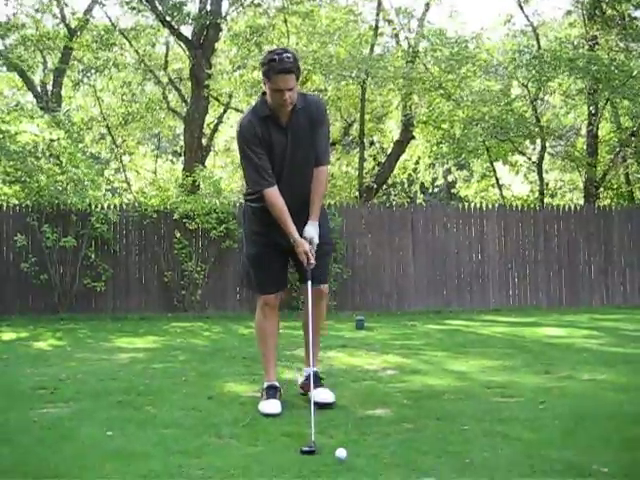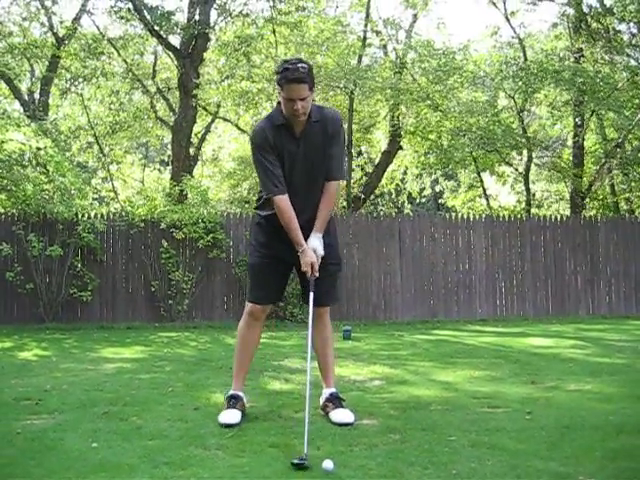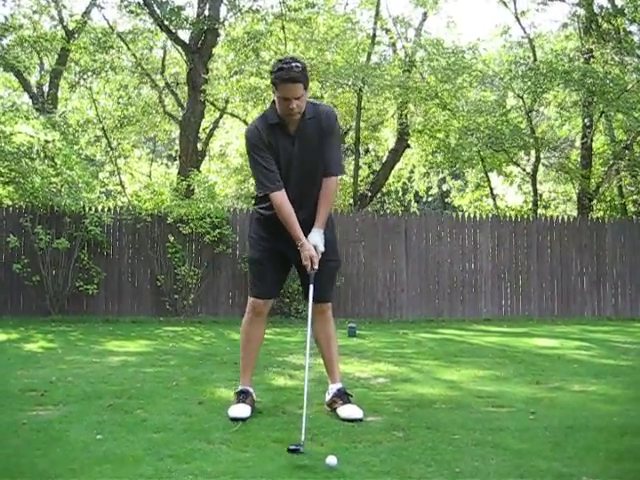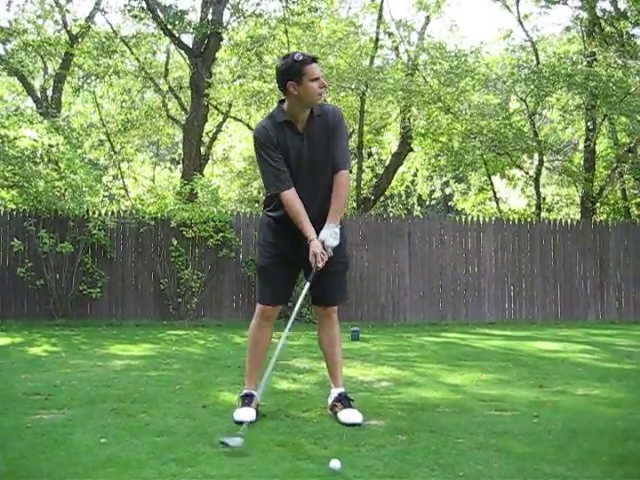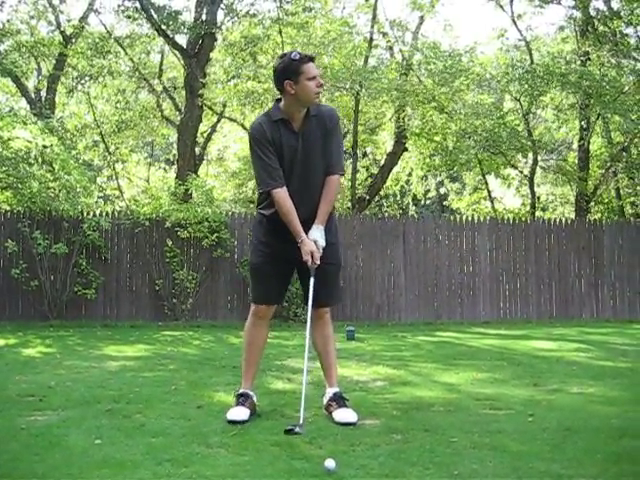
dt=1s
person 1, frame 1
left shoulder: (315, 109)
right shoulder: (249, 125)
left elbow: (321, 167)
right elbow: (267, 187)
left wrist: (312, 224)
right wrist: (294, 238)
left hip: (308, 215)
right hip: (264, 220)
left knee: (318, 292)
right knee: (269, 300)
left ankle: (312, 371)
right ankle: (270, 384)
person 1, frame 2
left shoulder: (331, 122)
right shoulder: (263, 133)
left elbow: (333, 182)
right elbow: (278, 195)
left wrist: (316, 237)
right wrist: (301, 247)
left hip: (318, 230)
right hip: (272, 231)
left knee: (321, 312)
right knee: (255, 310)
left ankle: (330, 393)
right ankle: (236, 394)
person 1, frame 3
left shoulder: (326, 118)
right shoulder: (258, 131)
left elbow: (331, 177)
right elbow: (275, 192)
left wrist: (317, 232)
right wrist: (301, 243)
left hip: (317, 226)
right hip: (270, 227)
left knee: (322, 307)
right knee: (257, 306)
left ankle: (335, 389)
right ankle: (245, 390)
person 1, frame 4
left shoulder: (332, 118)
right shoulder: (266, 132)
left elbow: (342, 173)
right elbow: (284, 191)
left wrist: (331, 229)
right wrist: (310, 238)
left hip: (327, 231)
right hip: (281, 232)
left knee: (328, 311)
right knee: (266, 309)
left ankle: (338, 393)
right ankle: (249, 393)
person 1, frame 5
left shoulder: (328, 119)
right shoulder: (262, 129)
left elbow: (333, 176)
right elbow: (276, 189)
left wrist: (317, 230)
right wrist: (301, 239)
left hip: (320, 229)
right hip: (274, 231)
left knee: (322, 311)
right knee: (260, 310)
left ankle: (333, 393)
right ankle: (246, 393)
